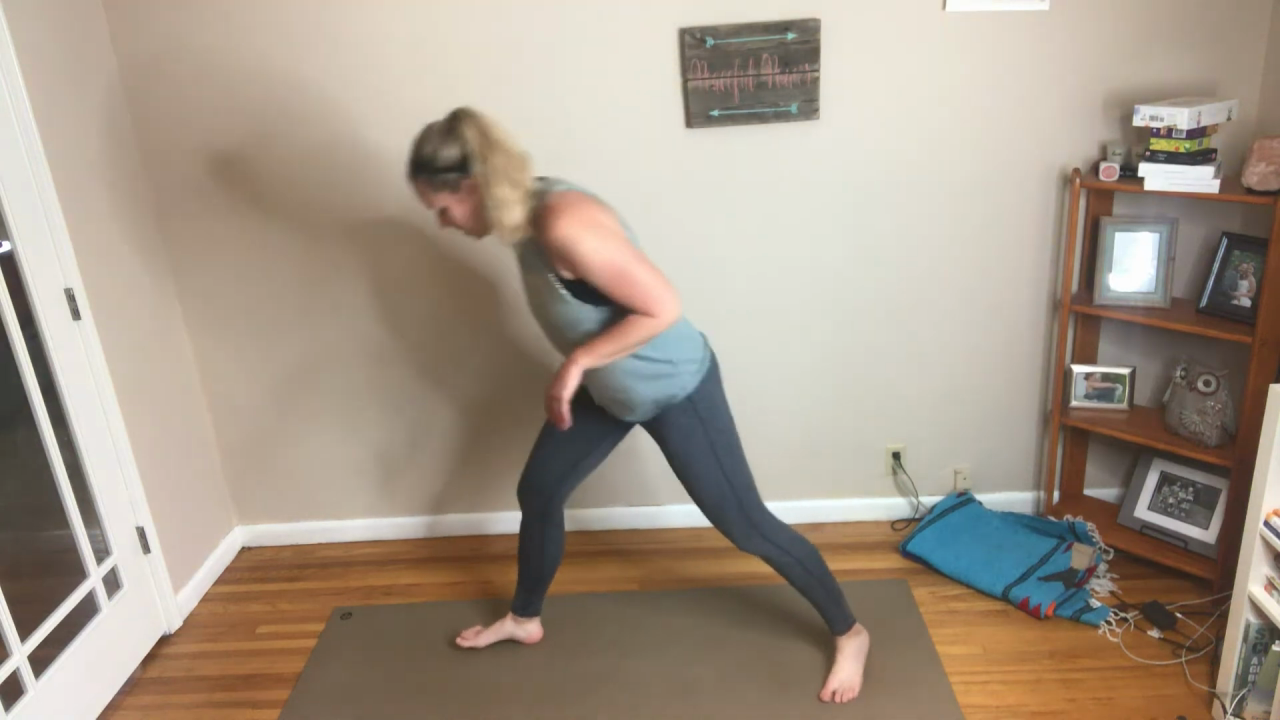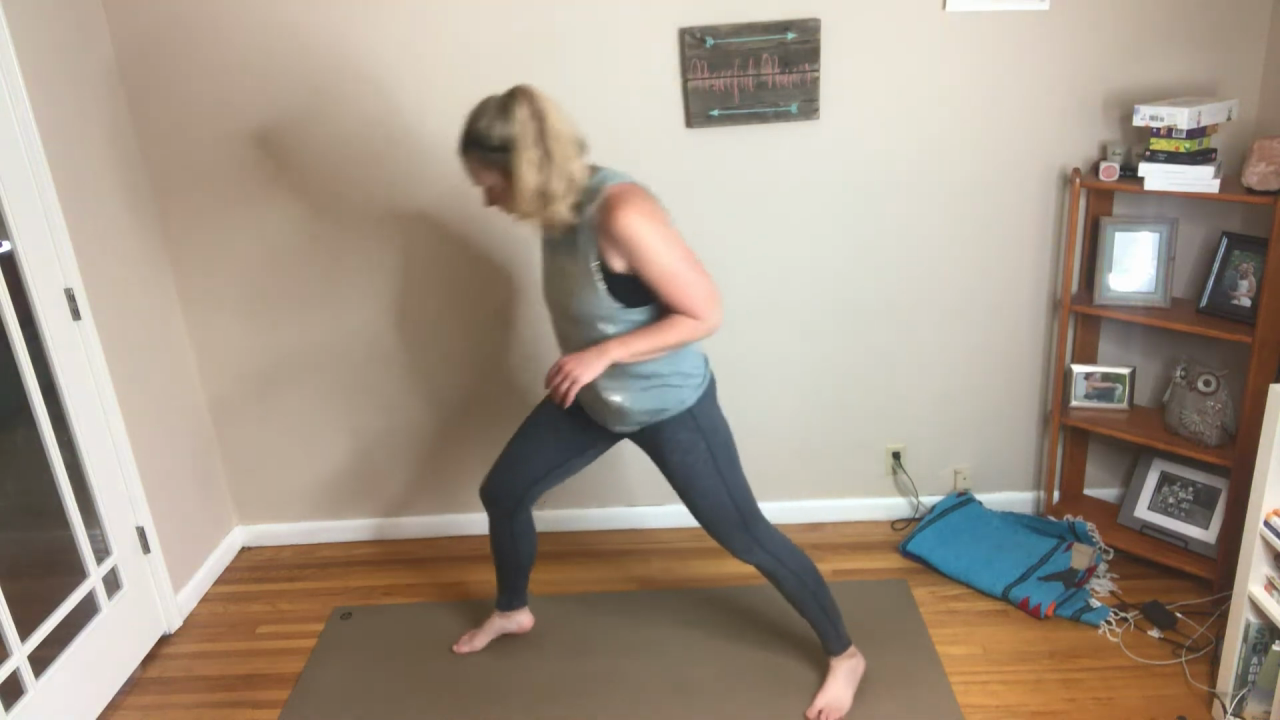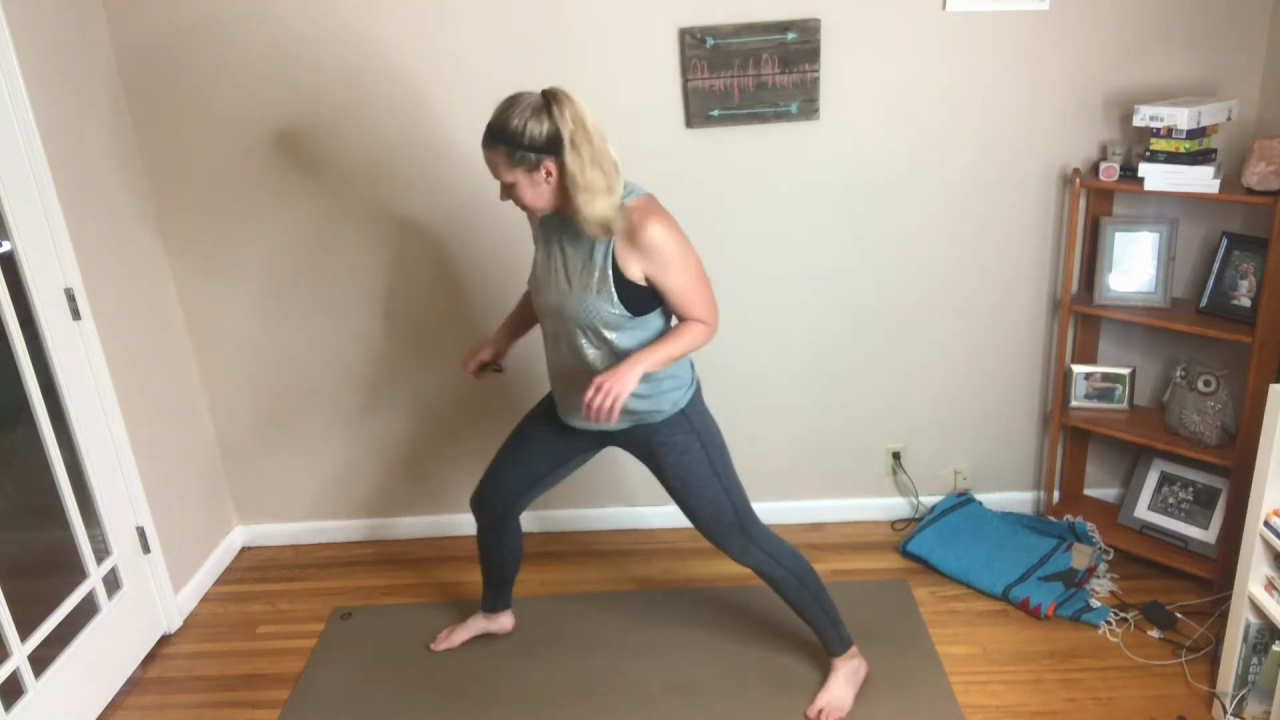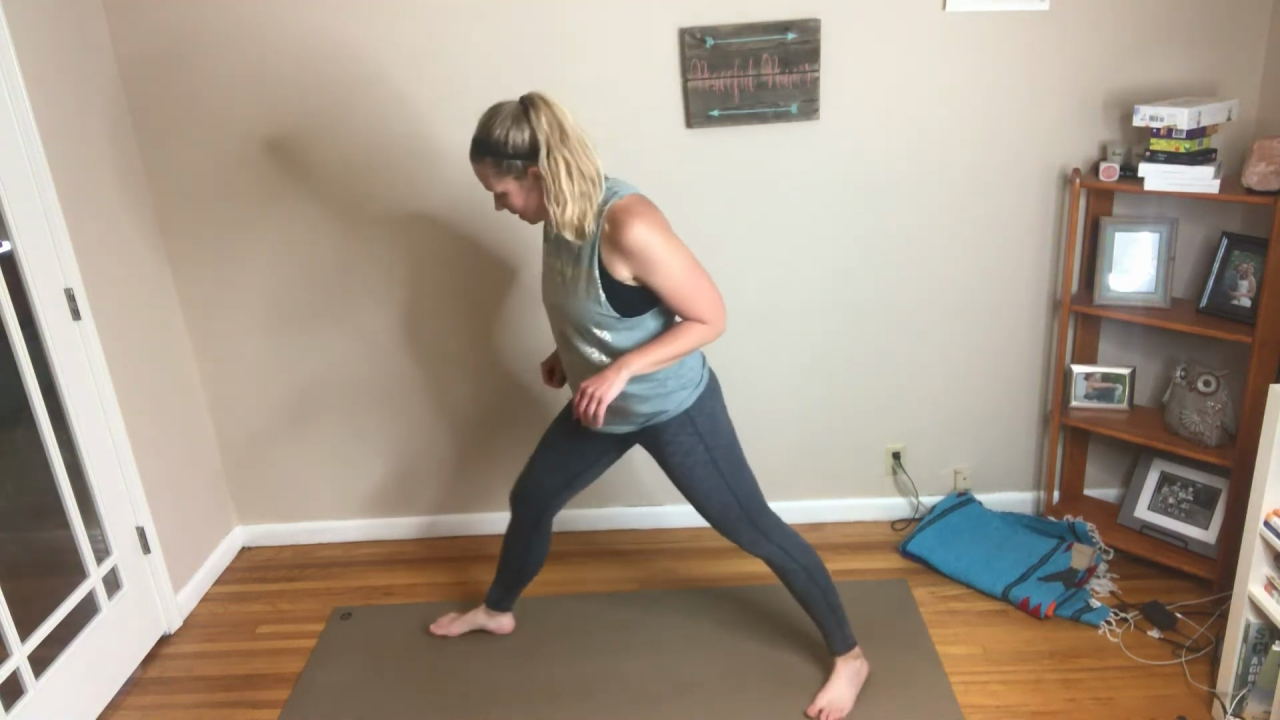
dt=0.5s
person 1, frame 1
left shoulder: (562, 224)
right shoulder: (521, 214)
left elbow: (660, 308)
left wrist: (577, 362)
right wrist: (575, 369)
left hip: (676, 387)
right hip: (607, 388)
left knee: (745, 526)
right knee: (537, 491)
left ankle: (848, 635)
right ankle: (523, 618)
person 1, frame 2
left shoulder: (622, 213)
right shoulder: (556, 207)
left elbow: (703, 314)
left wrist: (603, 354)
right wrist: (580, 360)
left hip: (672, 404)
right hip: (594, 398)
left knee: (746, 536)
right knee: (501, 491)
left ankle: (844, 657)
right ankle: (511, 610)
person 1, frame 3
left shoulder: (642, 226)
right shoulder: (547, 215)
left elbow: (702, 320)
left wrist: (632, 368)
right wrist: (502, 338)
left hip: (661, 411)
right hip: (574, 404)
left knee: (741, 538)
right knee: (491, 501)
left ankle: (845, 656)
right ankle: (494, 612)
person 1, frame 4
left shoulder: (628, 224)
right shoulder: (561, 214)
left elbow: (709, 319)
left wrist: (620, 371)
right wrist: (569, 355)
left hip: (673, 407)
right hip: (602, 405)
left knee: (754, 531)
right knee: (530, 500)
left ankle: (849, 657)
right ankle: (496, 611)
